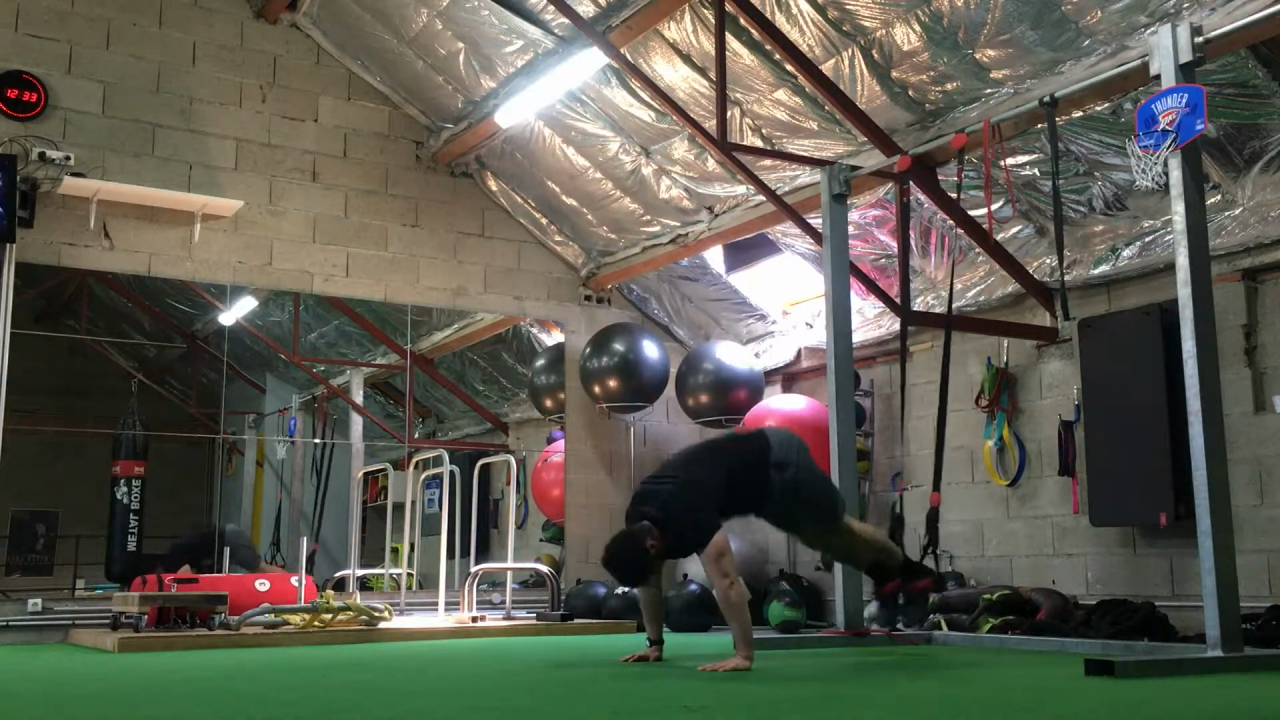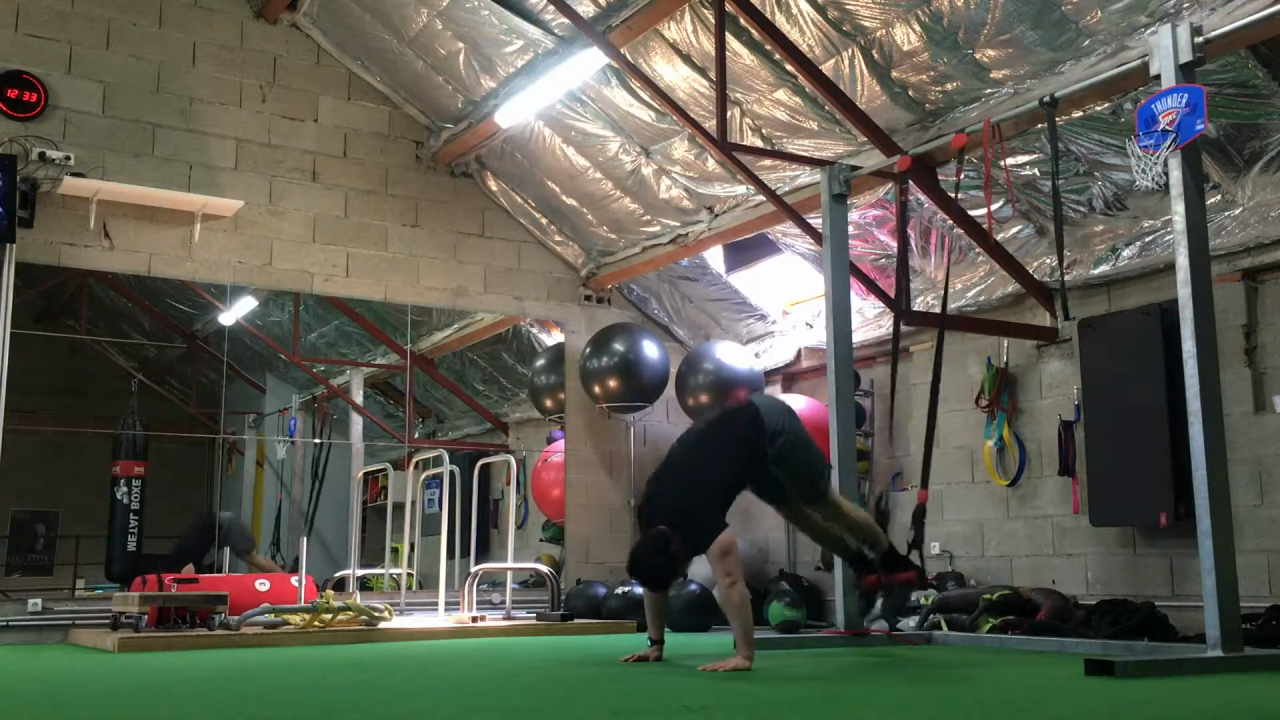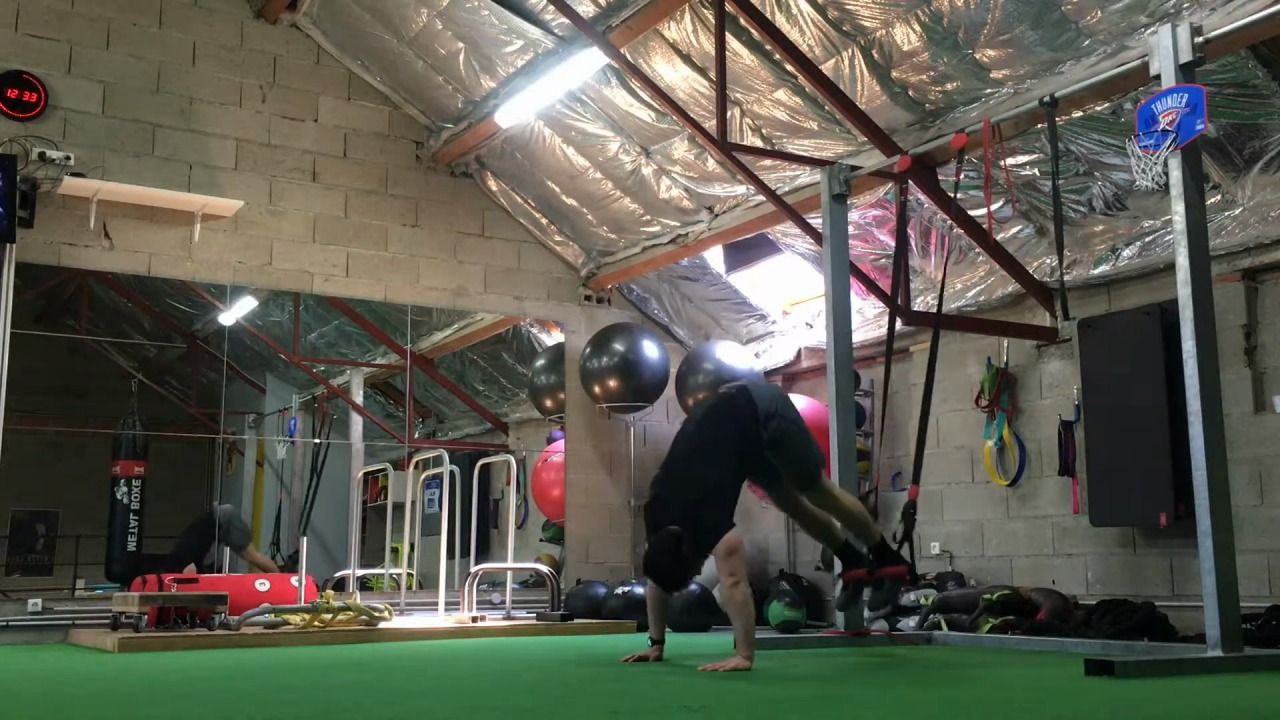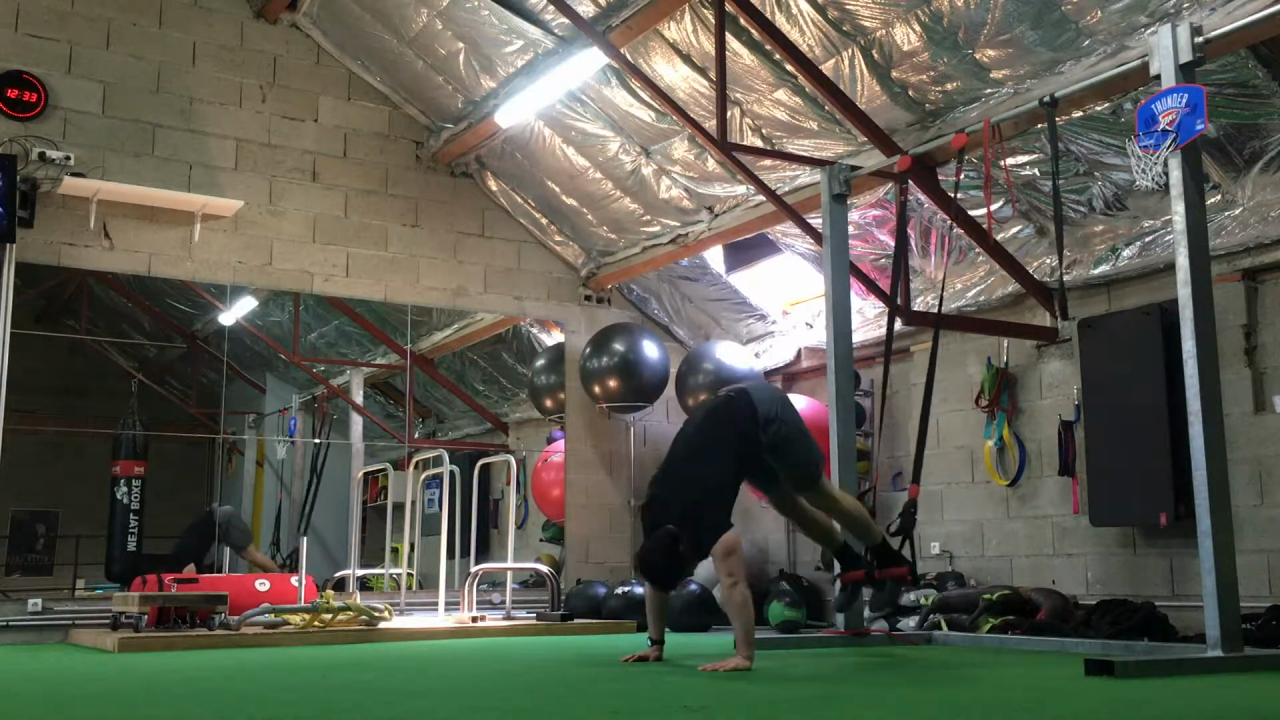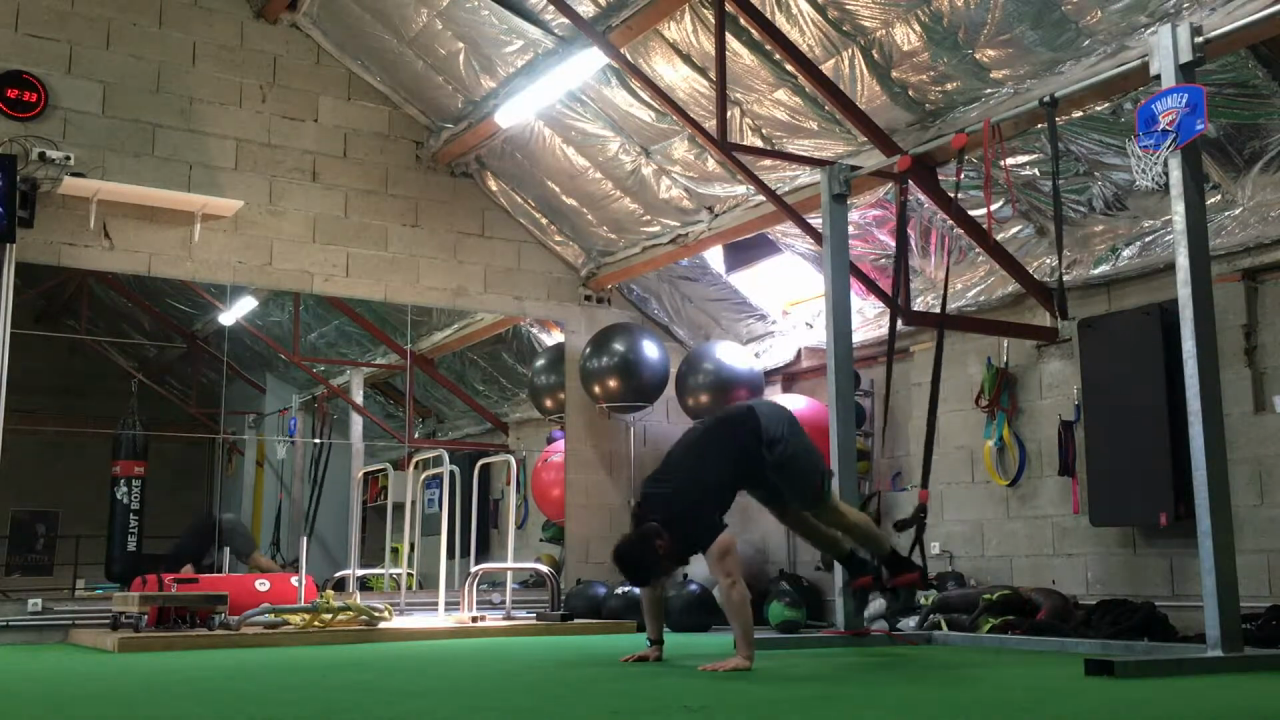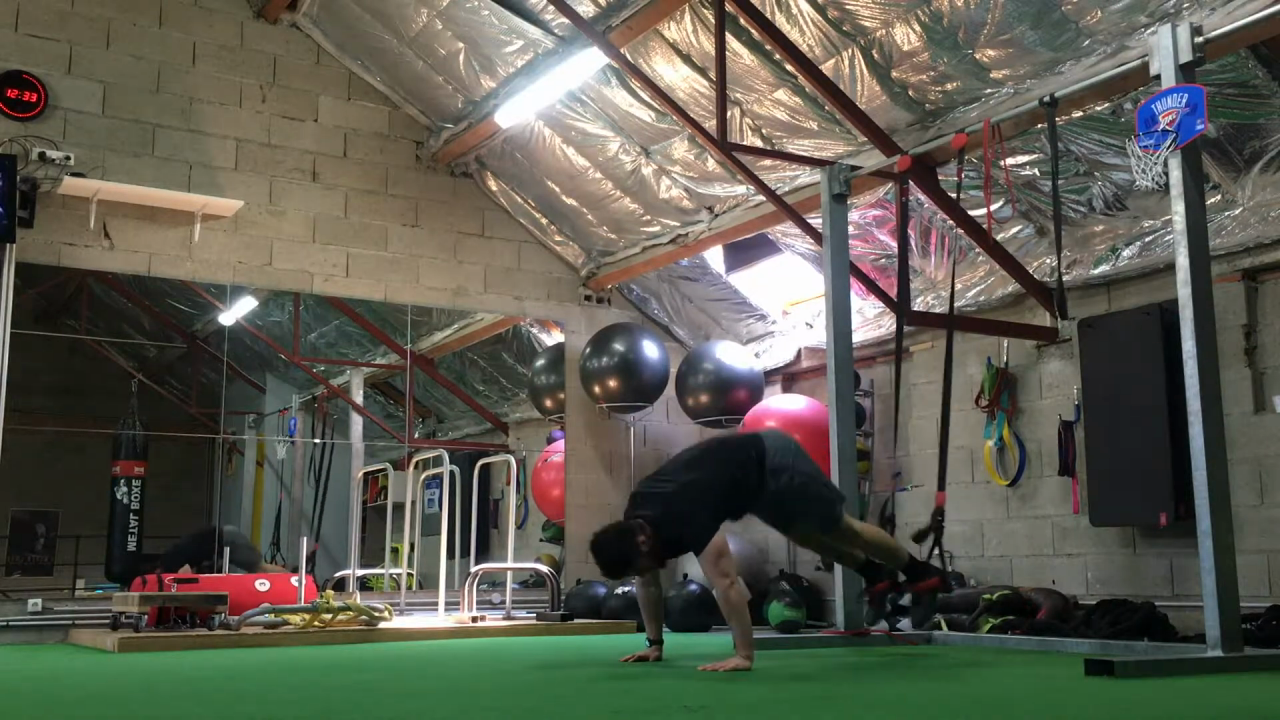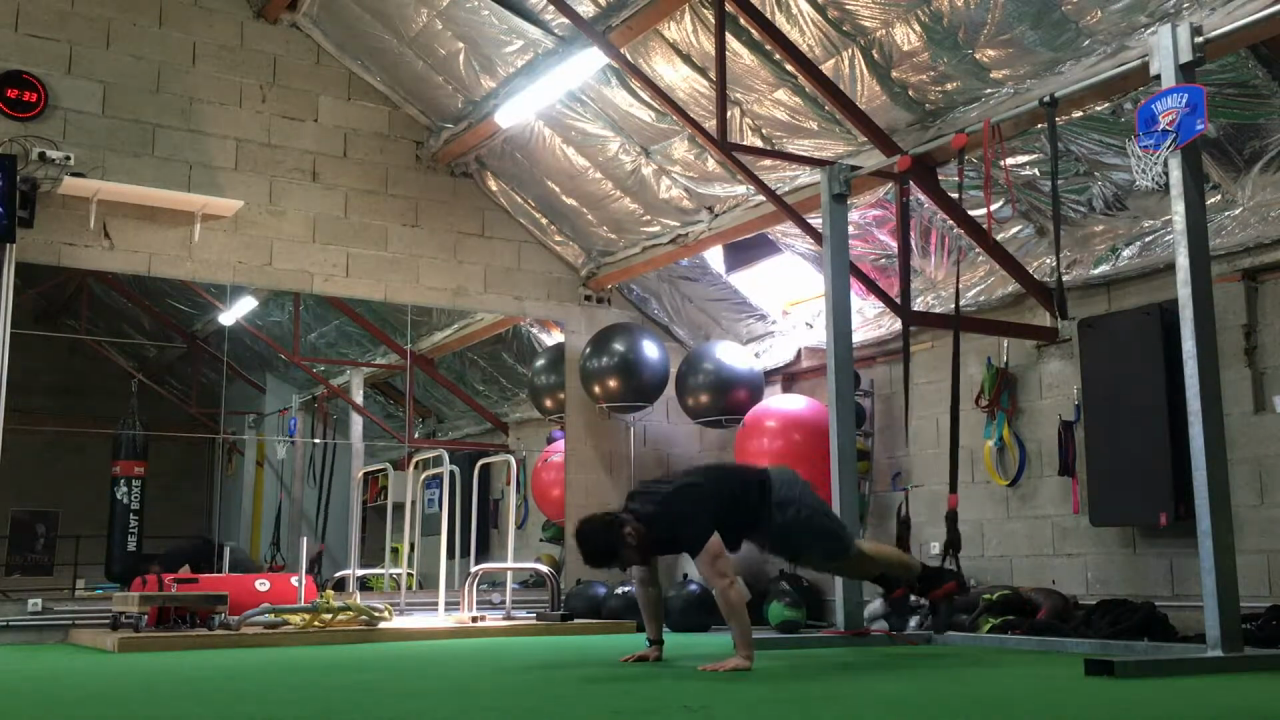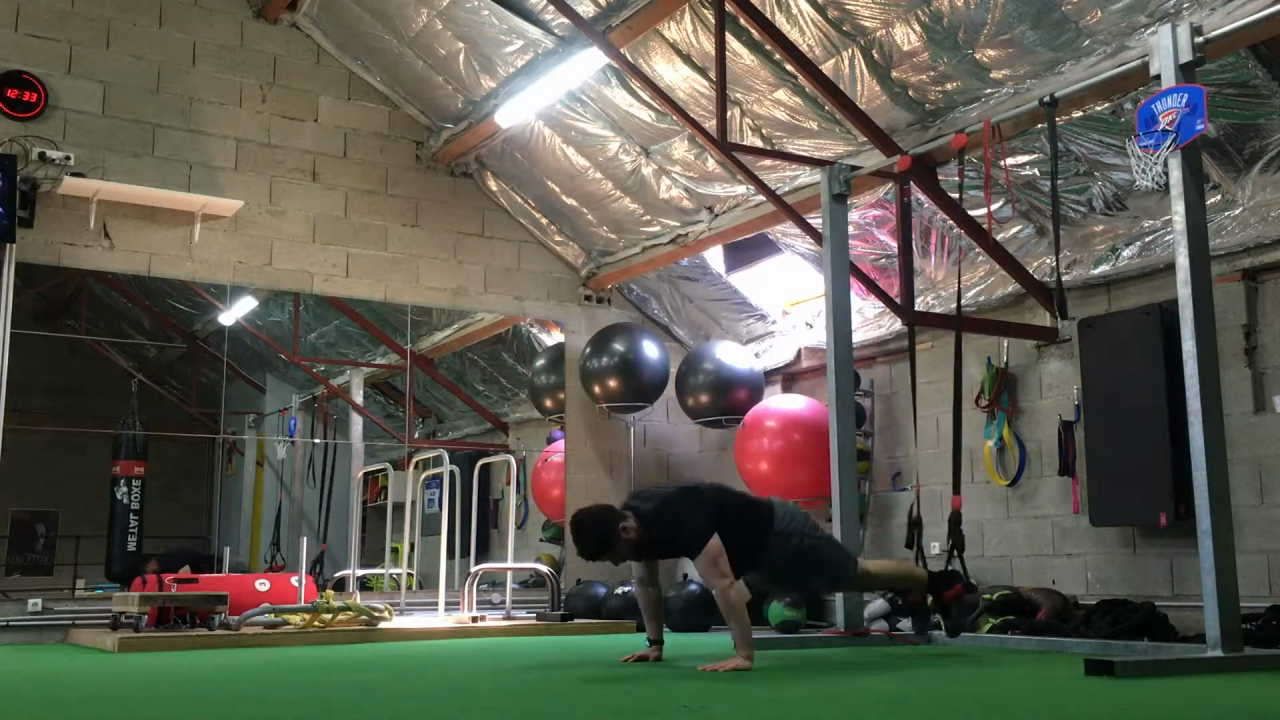
dt=0.1s
person 1, frame 1
left shoulder: (686, 514)
right shoulder: (641, 517)
left elbow: (726, 582)
right elbow: (649, 582)
left wrist: (743, 656)
right wrist: (654, 644)
left hip: (778, 456)
right hip: (761, 475)
left knee: (838, 528)
right knee: (813, 534)
left ankle: (911, 572)
right ankle: (885, 577)
person 1, frame 2
left shoulder: (697, 516)
right shoulder: (653, 515)
left elbow: (728, 582)
right elbow: (654, 582)
left wrist: (743, 656)
right wrist: (656, 644)
left hip: (769, 426)
right hip: (746, 430)
left knee: (825, 506)
right knee: (796, 511)
left ankle: (895, 564)
right ankle: (866, 567)
person 1, frame 3
left shoulder: (703, 514)
right shoulder: (658, 512)
left elbow: (733, 582)
right elbow: (657, 581)
left wrist: (744, 656)
right wrist: (656, 644)
left hip: (762, 409)
left knee: (821, 493)
right knee: (787, 500)
left ankle: (886, 557)
right ankle: (853, 561)
person 1, frame 4
left shoulder: (701, 514)
right shoulder: (656, 514)
left elbow: (733, 582)
right elbow: (657, 580)
left wrist: (744, 655)
right wrist: (656, 643)
left hip: (762, 412)
left knee: (819, 494)
right knee: (784, 501)
left ankle: (888, 558)
right ankle: (852, 564)
person 1, frame 5
left shoulder: (692, 516)
right shoulder: (647, 518)
left elbow: (730, 582)
right elbow: (652, 584)
left wrist: (743, 655)
right wrist: (654, 644)
left hip: (768, 430)
right hip: (742, 434)
left knee: (825, 509)
right knee: (792, 515)
left ankle: (898, 567)
right ankle: (860, 570)
person 1, frame 6
left shoulder: (683, 515)
right shoulder: (640, 517)
left elbow: (725, 581)
right elbow: (647, 583)
left wrist: (743, 653)
right wrist: (654, 643)
left hip: (773, 458)
right hip: (753, 471)
left knee: (835, 526)
right knee: (803, 532)
left ankle: (918, 573)
right ankle: (874, 574)
person 1, frame 7
left shoulder: (677, 515)
right shoulder: (632, 517)
left elbow: (724, 582)
right elbow: (646, 580)
left wrist: (743, 654)
right wrist: (655, 643)
left hip: (778, 498)
right hip: (759, 512)
left knee: (845, 552)
right knee: (816, 557)
left ankle: (934, 578)
right ankle: (892, 583)
person 1, frame 8
left shoulder: (678, 515)
right shoulder: (636, 518)
left elbow: (724, 583)
right elbow: (646, 582)
left wrist: (744, 654)
right wrist: (655, 643)
left hip: (779, 534)
right hip: (760, 547)
left knee: (855, 575)
right knee: (834, 582)
left ankle: (943, 584)
right ankle: (914, 592)
